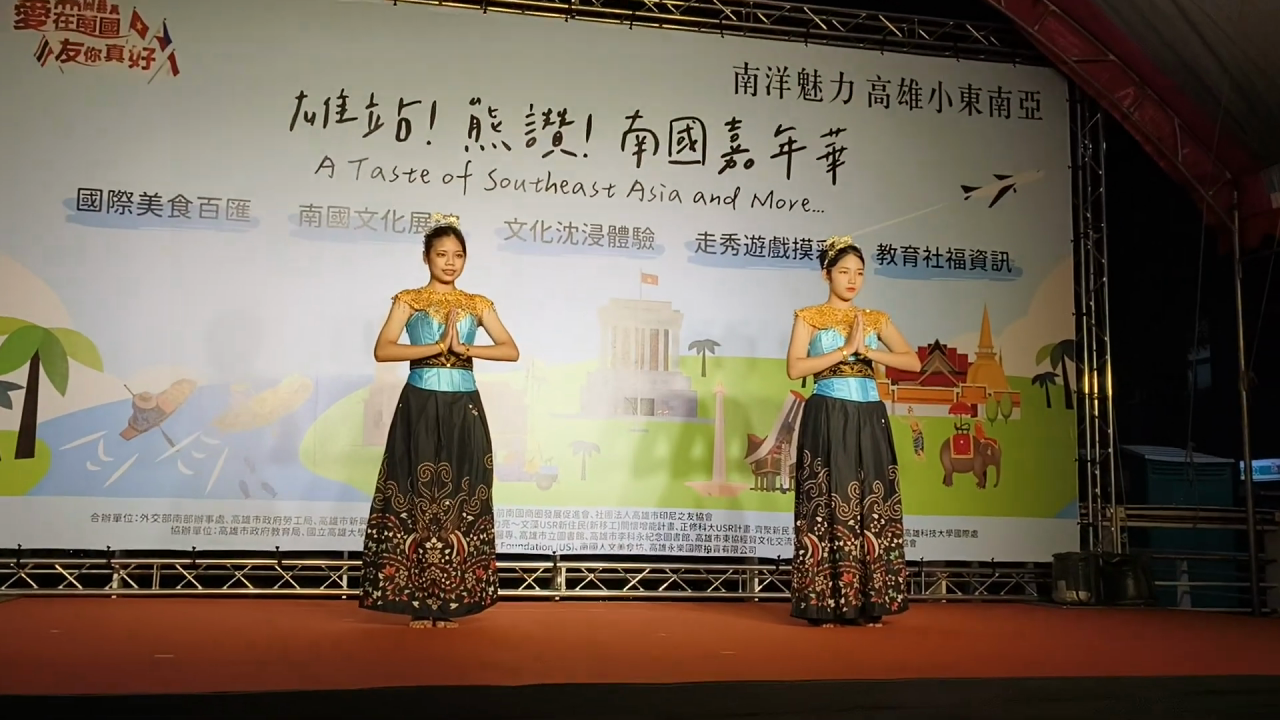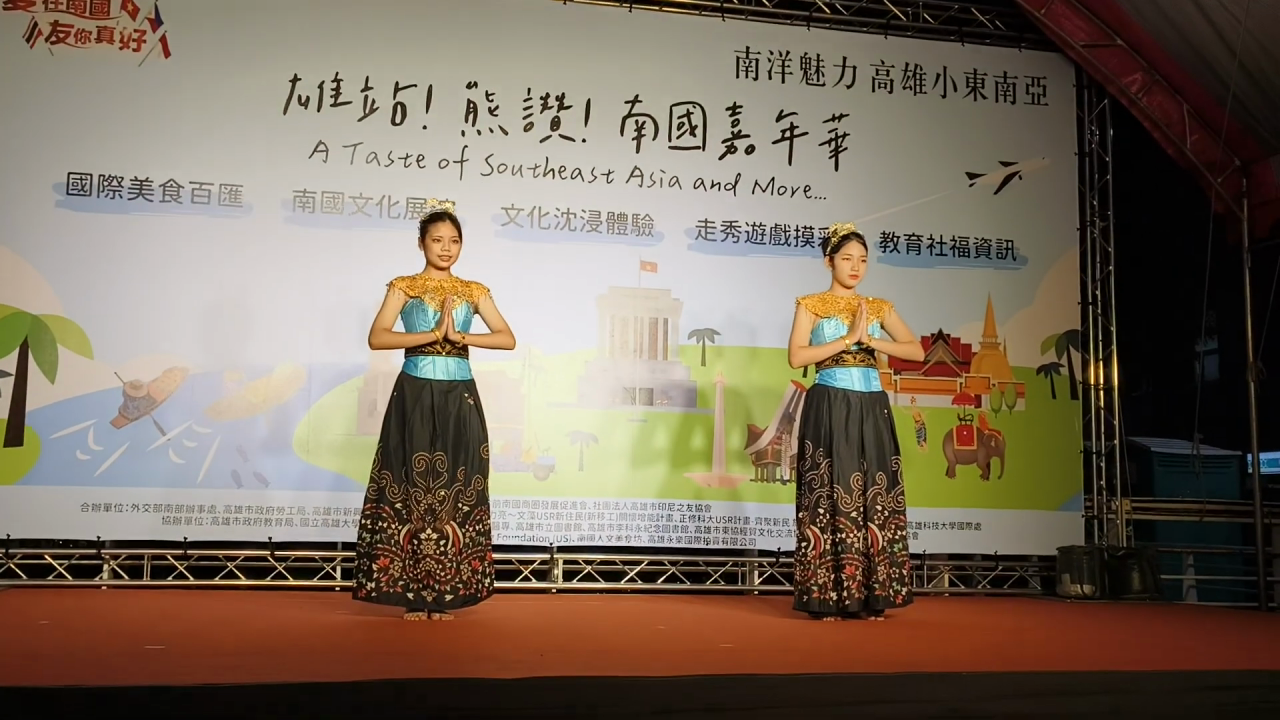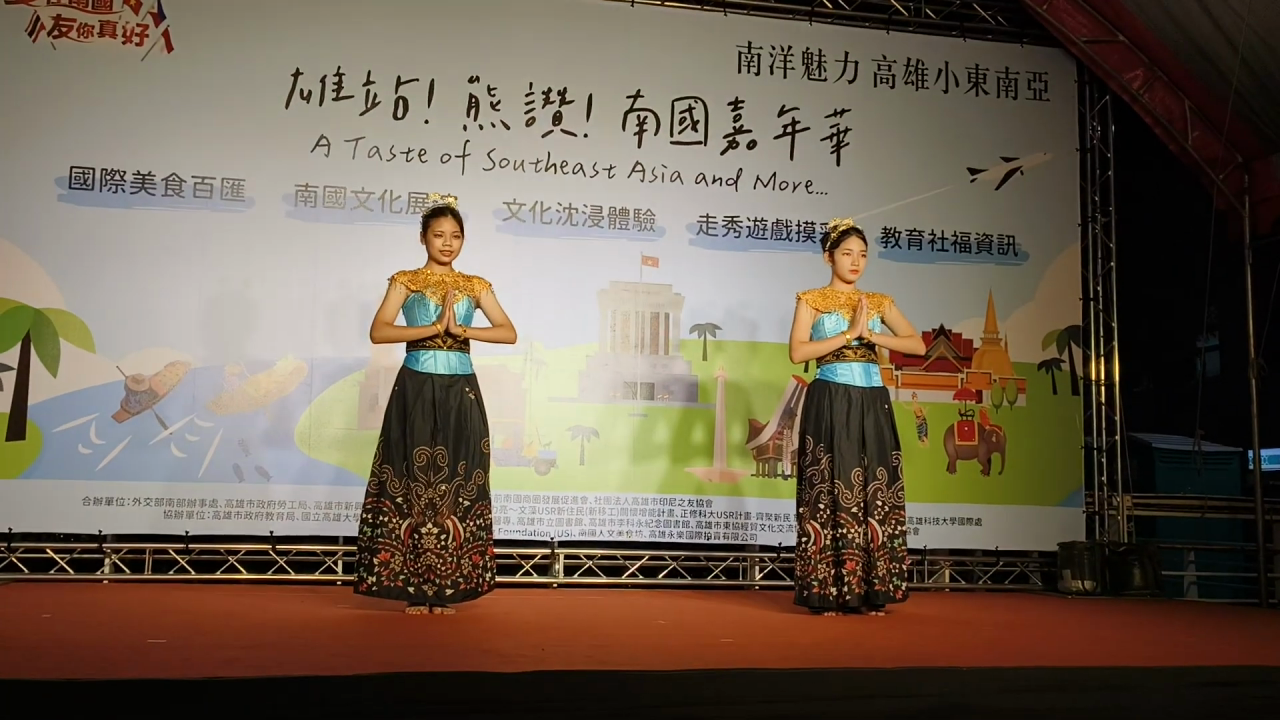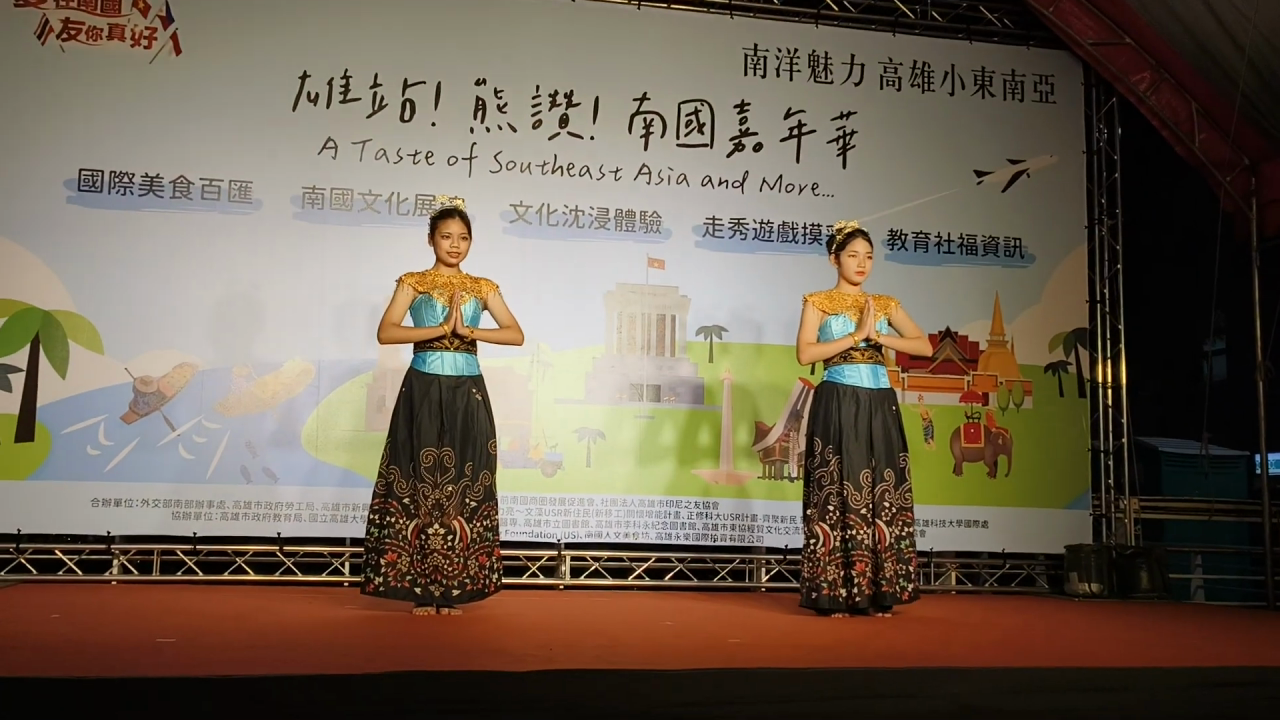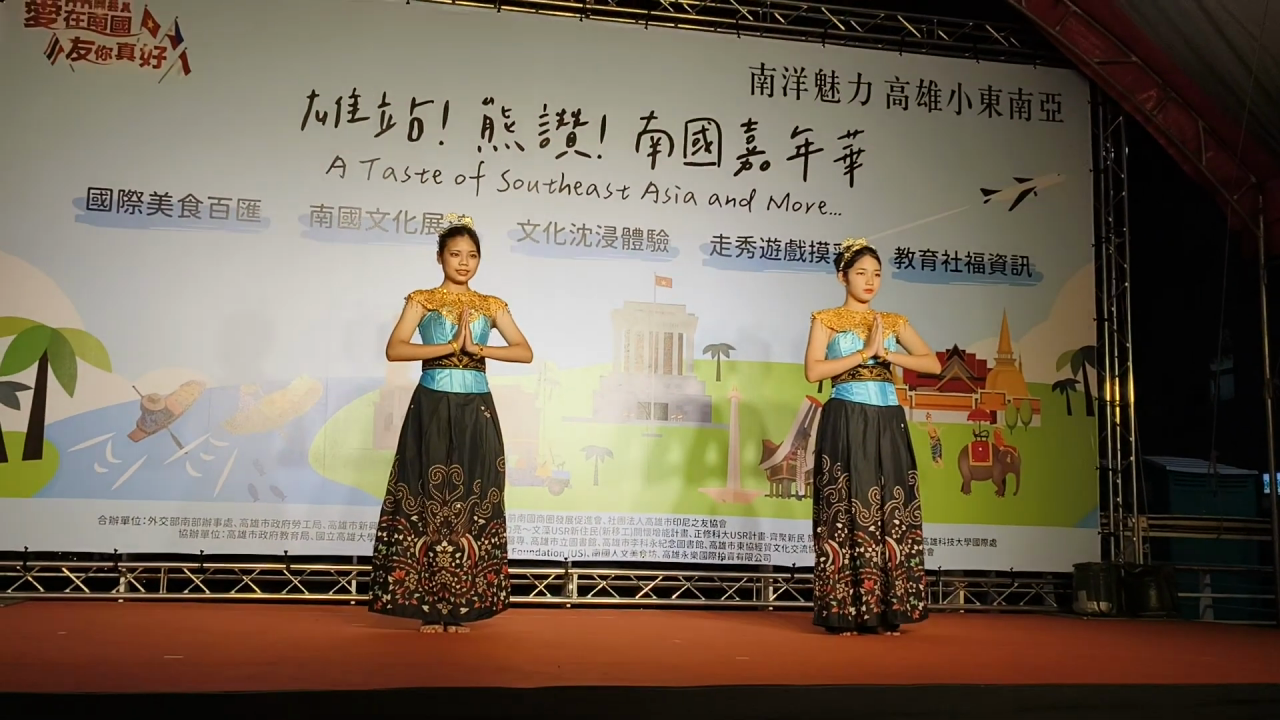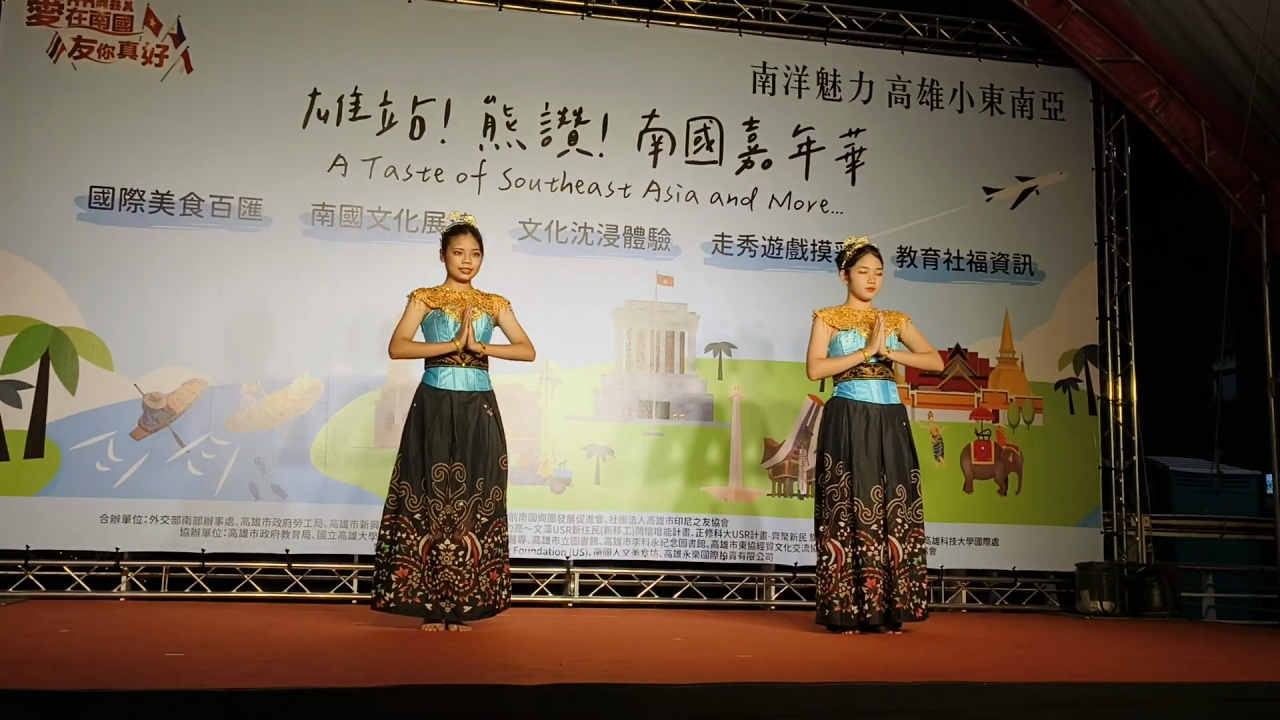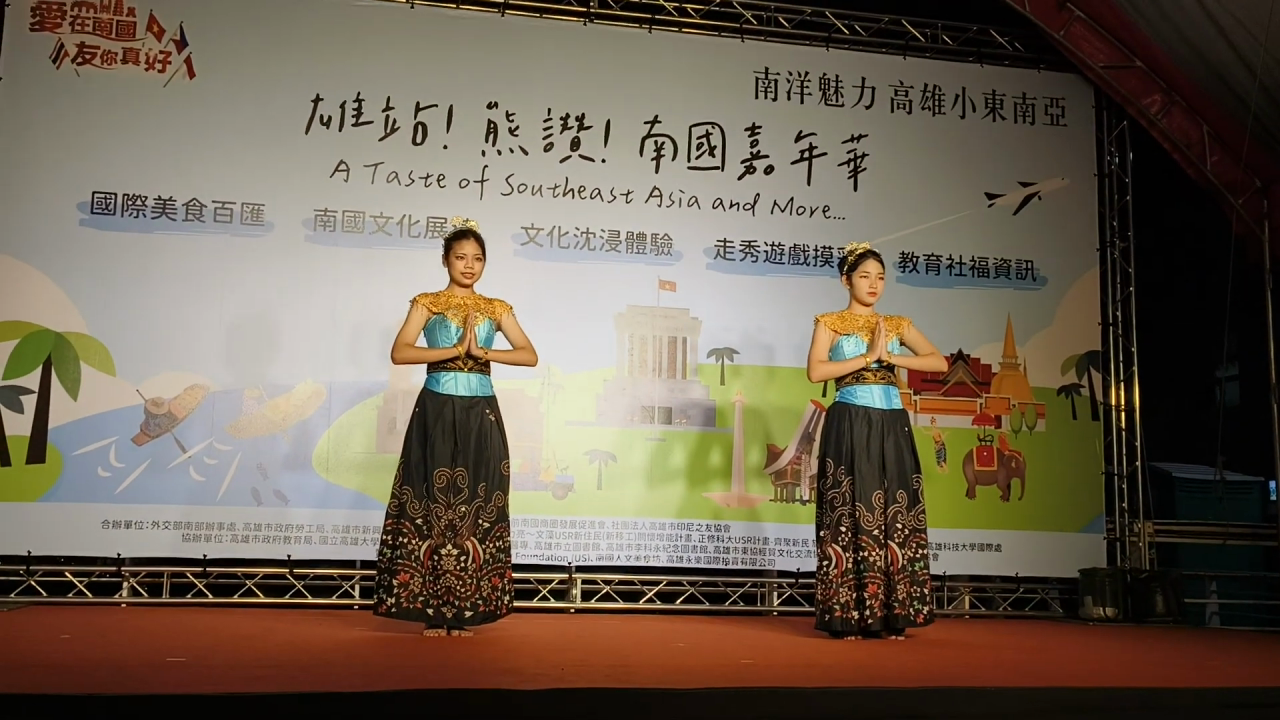
dt=0.4s
person 1, frame 1
left shoulder: (477, 305)
right shoulder: (409, 300)
left elbow: (511, 350)
right elbow: (382, 350)
left wrist: (464, 348)
right wrist: (436, 346)
left hip: (463, 409)
right hip: (419, 406)
left knee: (460, 500)
right knee: (416, 497)
left ankle: (449, 604)
right ankle: (418, 604)
person 1, frame 2
left shoulder: (473, 291)
right shoulder: (403, 287)
left elbow: (508, 339)
right elbow: (376, 337)
left wrist: (460, 336)
right wrist: (432, 334)
left hip: (458, 397)
right hip: (415, 395)
left knee: (455, 490)
right knee: (411, 488)
left ankle: (443, 596)
right ankle: (413, 596)
person 1, frame 3
left shoulder: (475, 286)
right shoulder: (405, 281)
left elbow: (509, 332)
right elbow: (378, 331)
left wrist: (462, 330)
right wrist: (433, 327)
left hip: (460, 392)
right hip: (416, 389)
left knee: (456, 485)
right knee: (413, 481)
left ankle: (445, 590)
right ankle: (415, 590)
person 1, frame 4
left shoulder: (482, 287)
right shoulder: (412, 283)
left elbow: (516, 334)
right elbow: (385, 332)
left wrist: (468, 331)
right wrist: (440, 328)
left hip: (466, 393)
right hip: (423, 390)
left knee: (462, 485)
right knee: (420, 483)
left ankle: (452, 591)
right ankle: (421, 590)
person 1, frame 5
left shoulder: (490, 306)
right shoulder: (421, 300)
left elbow: (525, 352)
right elbow: (393, 349)
left wrist: (477, 348)
right wrist: (449, 346)
left hip: (475, 411)
right hip: (431, 408)
left knee: (471, 502)
right knee: (427, 500)
left ankle: (459, 609)
right ankle: (429, 609)
person 1, frame 6
left shoulder: (494, 304)
right shoulder: (424, 299)
left elbow: (528, 351)
right elbow: (397, 347)
left wrist: (480, 346)
right wrist: (453, 343)
left hip: (478, 409)
right hip: (434, 406)
left knee: (474, 502)
right knee: (430, 499)
left ankle: (462, 607)
right ankle: (431, 606)
person 1, frame 7
left shoulder: (496, 309)
right shoulder: (426, 304)
left elbow: (530, 356)
right elbow: (399, 353)
left wrist: (482, 351)
right wrist: (455, 349)
left hip: (480, 414)
right hip: (437, 410)
left knee: (476, 508)
right knee: (433, 504)
left ankle: (464, 614)
right ankle: (433, 613)
person 2, frame 1
left shoulder: (876, 320)
right shoulder: (809, 318)
left elbow: (913, 362)
right elbow: (795, 368)
left wrist: (866, 351)
right wrist: (845, 349)
left hip: (869, 419)
right hip: (827, 417)
left knee: (872, 504)
right knee: (827, 505)
left ankle: (868, 605)
right ankle: (826, 604)
person 2, frame 2
left shoulder: (879, 308)
right shoulder: (811, 305)
left elbow: (916, 351)
right elbow: (796, 357)
left wrist: (869, 340)
right wrist: (848, 339)
left hip: (872, 408)
right hip: (830, 408)
left knee: (875, 495)
right knee: (831, 495)
left ankle: (870, 598)
right ankle: (828, 599)
person 2, frame 3
left shoulder: (879, 302)
right shoulder: (811, 300)
left elbow: (918, 345)
right elbow: (798, 352)
left wrist: (870, 335)
right wrist: (849, 334)
left hip: (872, 404)
right hip: (830, 402)
left knee: (875, 490)
right knee: (831, 490)
left ankle: (870, 593)
right ankle: (828, 593)
person 2, frame 4
left shoulder: (886, 304)
right shoulder: (818, 302)
left elbow: (925, 347)
right elbow: (805, 353)
left wrist: (878, 336)
right wrist: (856, 335)
left hip: (880, 406)
right hip: (838, 405)
left knee: (882, 493)
right knee: (838, 493)
left ankle: (877, 593)
right ankle: (836, 595)
person 2, frame 5
left shoulder: (894, 322)
right shoulder: (826, 320)
left elbow: (933, 364)
right elbow: (813, 370)
left wrist: (886, 354)
right wrist: (865, 352)
left hip: (888, 423)
right hip: (846, 422)
left knee: (891, 510)
right knee: (847, 510)
left ankle: (885, 613)
right ankle: (844, 613)
person 2, frame 6
left shoulder: (896, 321)
right shoulder: (828, 319)
left elbow: (936, 362)
right elbow: (814, 369)
left wrist: (888, 352)
right wrist: (866, 351)
left hip: (890, 422)
right hip: (848, 421)
left knee: (893, 509)
right knee: (849, 509)
left ankle: (887, 611)
right ankle: (847, 612)
person 2, frame 7
left shoulder: (897, 324)
right shoulder: (829, 323)
left elbow: (940, 362)
right elbow: (815, 371)
left wrist: (890, 356)
right wrist: (867, 356)
left hip: (892, 426)
right hip: (850, 425)
left knee: (895, 515)
right knee: (850, 514)
left ankle: (891, 616)
right ankle: (849, 617)
